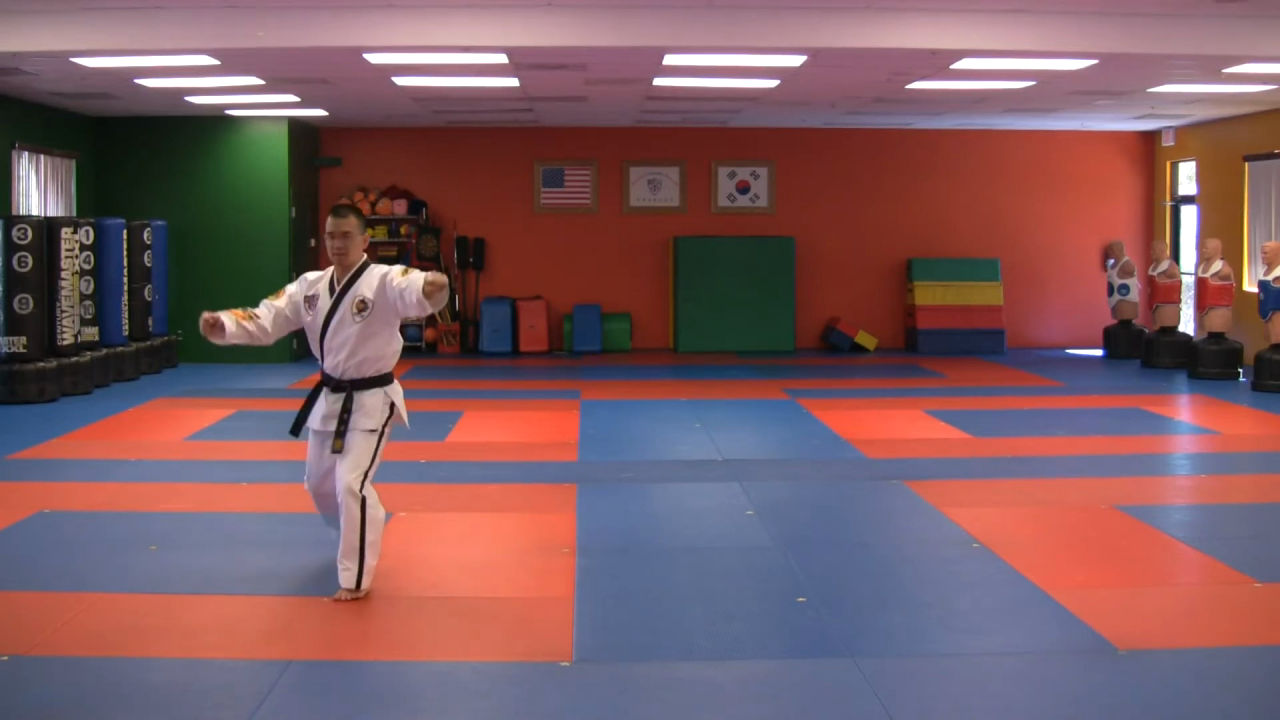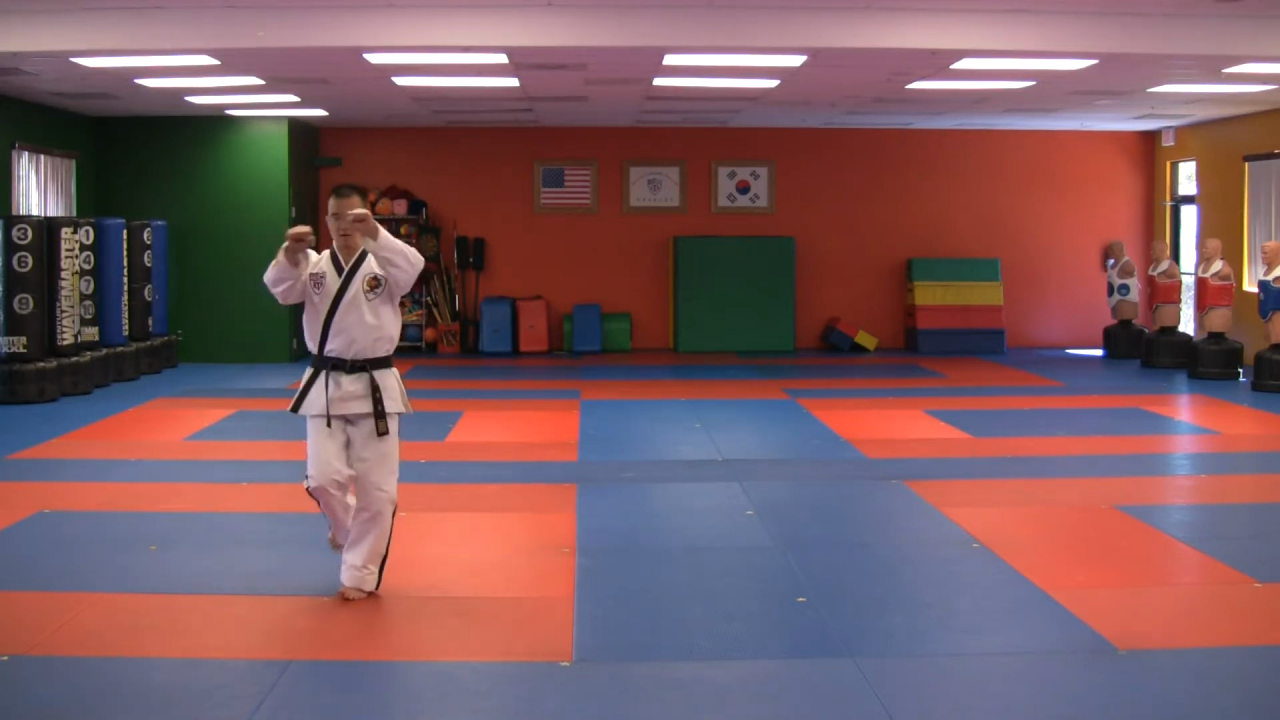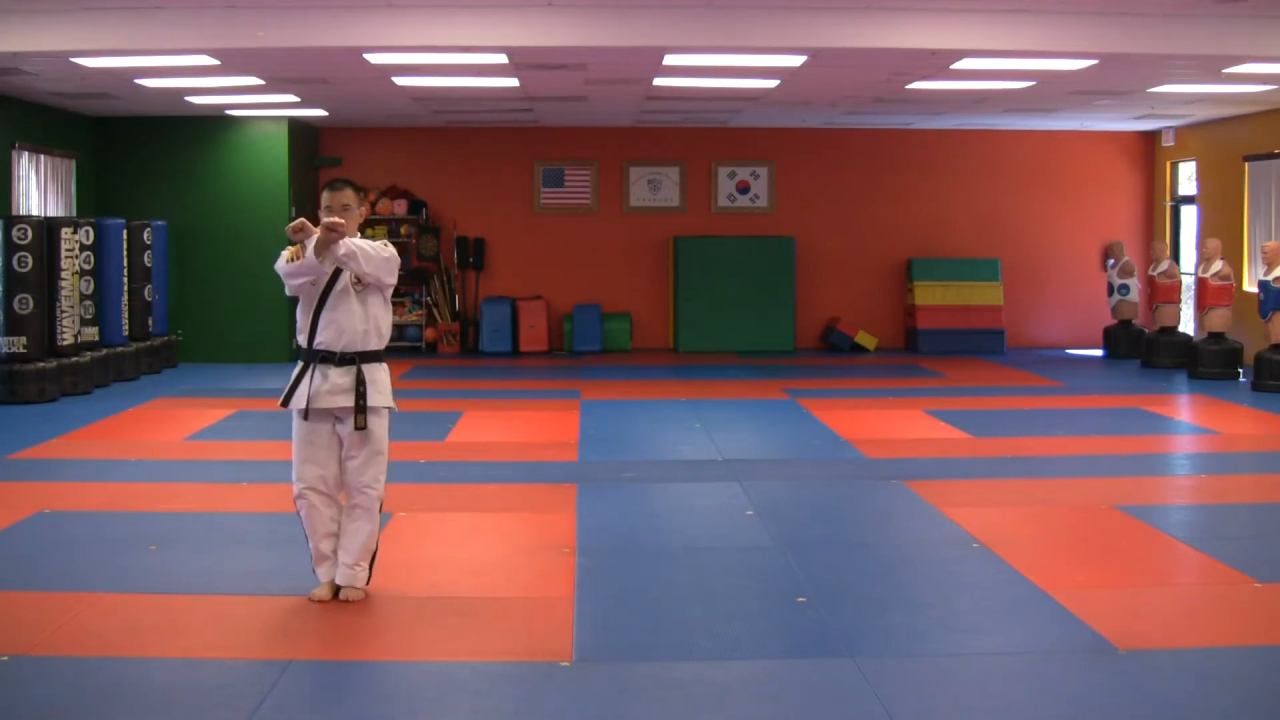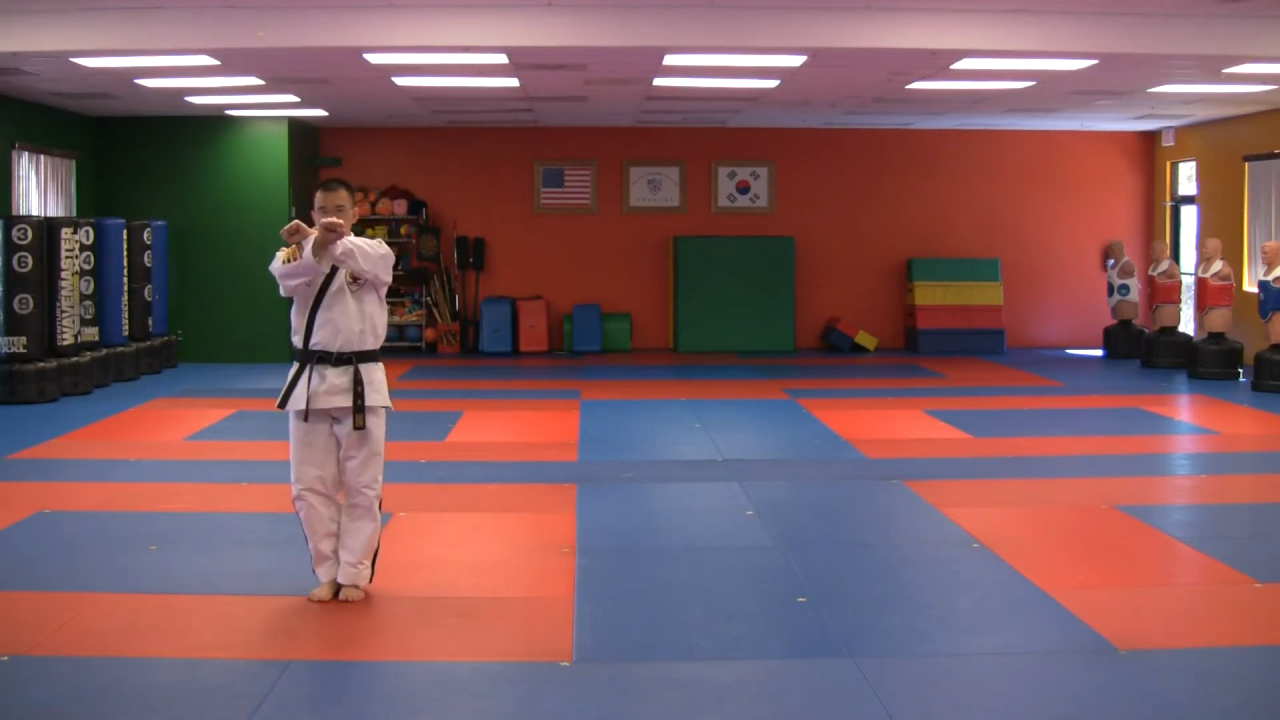
dt=0.5s
person 1, frame 1
left shoulder: (384, 280)
right shoulder: (310, 285)
left elbow: (415, 292)
right elbow: (268, 319)
left wrist: (433, 289)
right wrist: (223, 326)
left hip: (372, 400)
right hip: (330, 398)
left knee: (352, 486)
right knee: (321, 485)
left ankle: (355, 579)
right ankle: (362, 534)
person 1, frame 2
left shoulder: (386, 262)
right shoulder: (312, 263)
left elbow: (410, 266)
right elbow: (281, 283)
left wrist: (371, 233)
right wrist: (292, 251)
left hip: (375, 387)
right hip: (325, 386)
left knee: (377, 489)
right knee: (323, 479)
left ankle: (360, 574)
right ankle: (345, 526)
person 1, frame 3
left shoulder: (381, 255)
right shoulder: (304, 254)
left elbow: (368, 262)
right elbow: (291, 271)
left wrist: (330, 241)
right wrist: (319, 243)
left hip: (364, 381)
right hip: (314, 380)
left knee: (363, 486)
right knee: (312, 485)
left ankle: (352, 575)
right ankle: (327, 573)
person 1, frame 4
left shoulder: (374, 254)
right shoulder: (299, 255)
left elbow: (366, 260)
right elbow: (286, 272)
left wrist: (326, 240)
right wrist: (316, 243)
left hip: (360, 382)
right hip: (310, 381)
left knee: (362, 485)
right knee: (311, 485)
left ankle: (354, 574)
right ankle: (328, 573)
